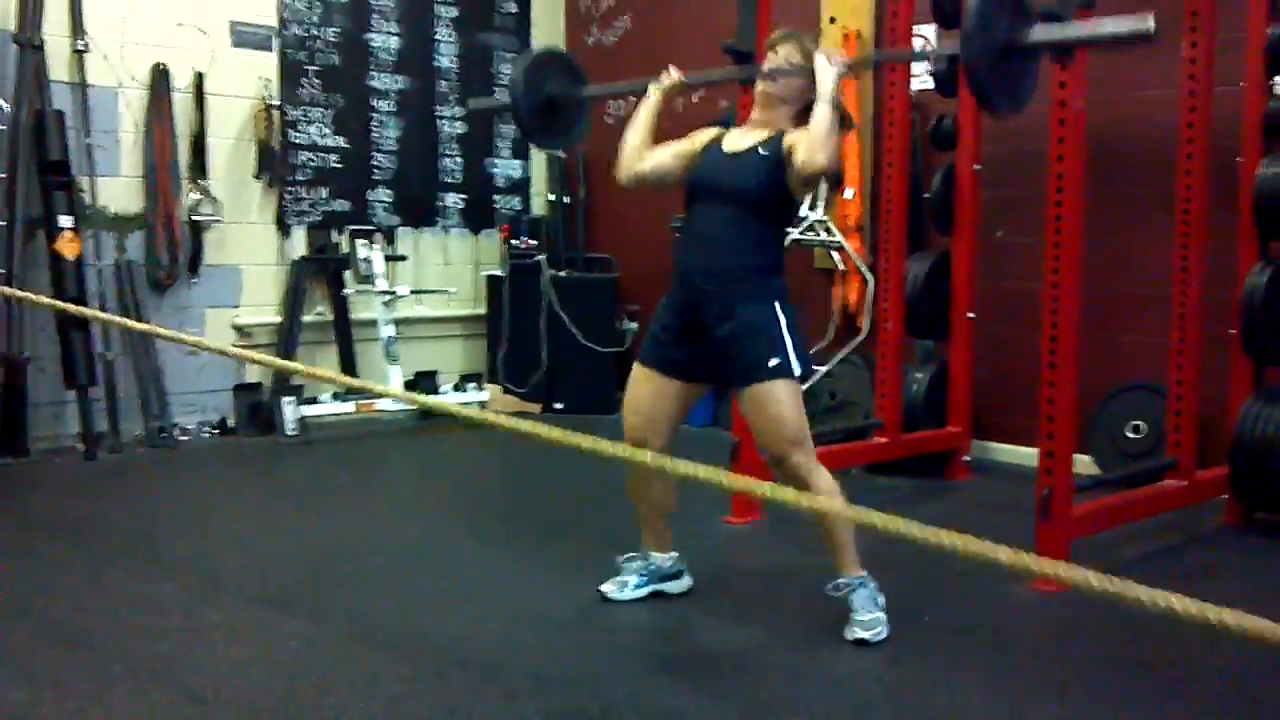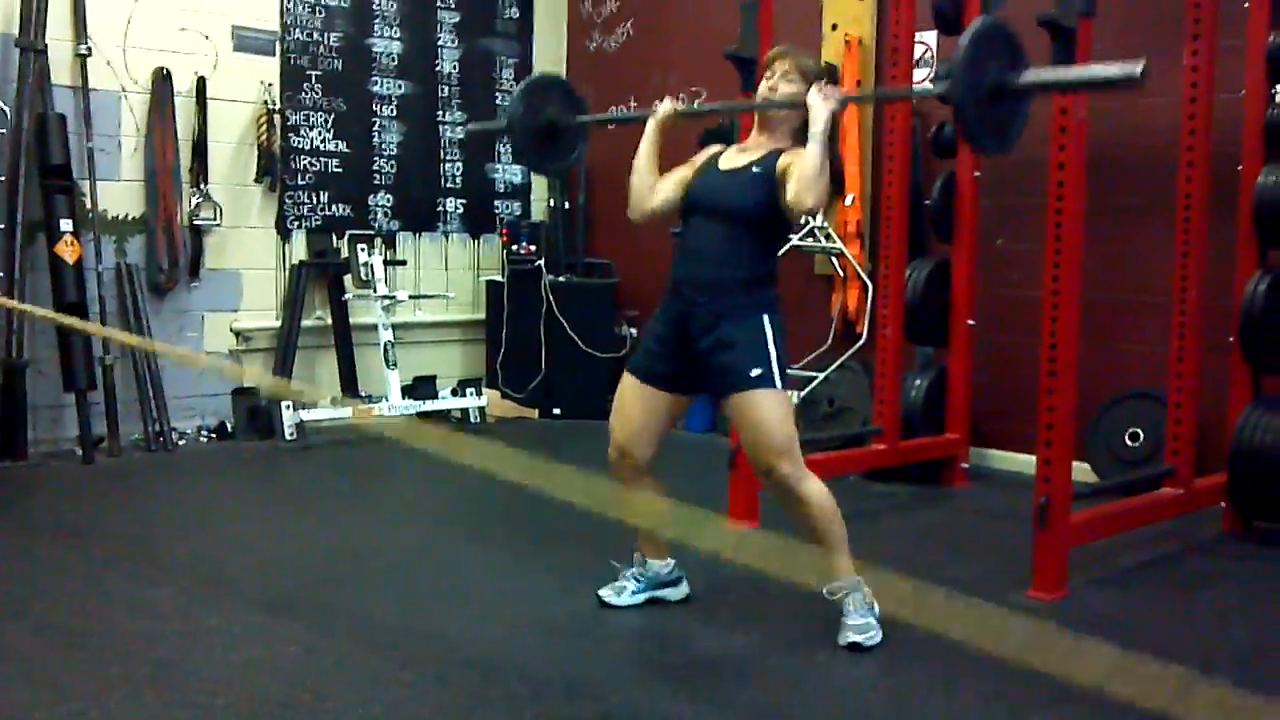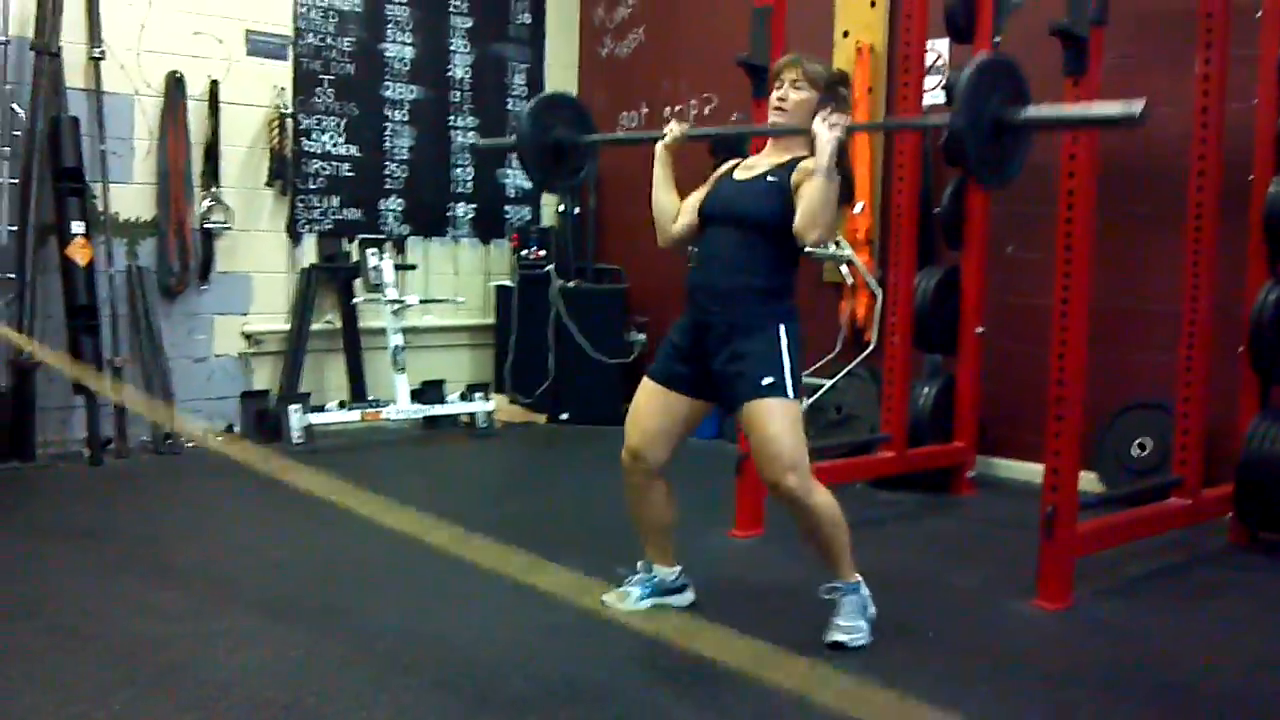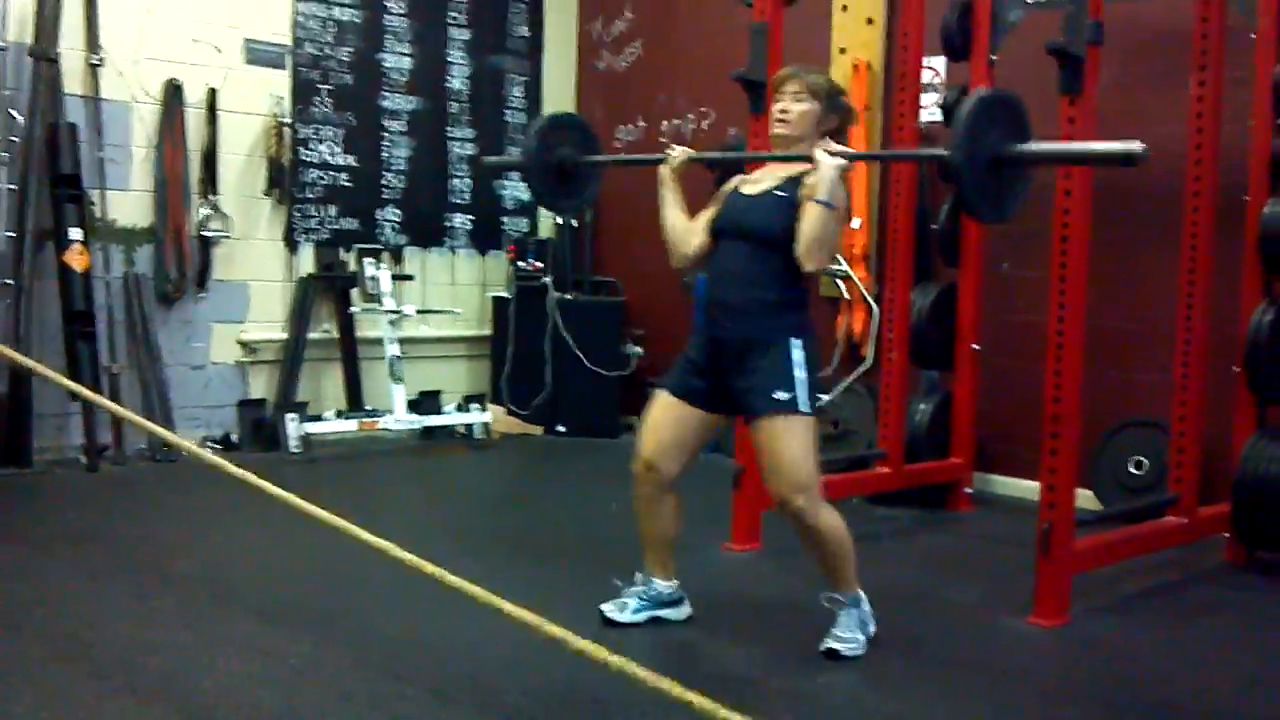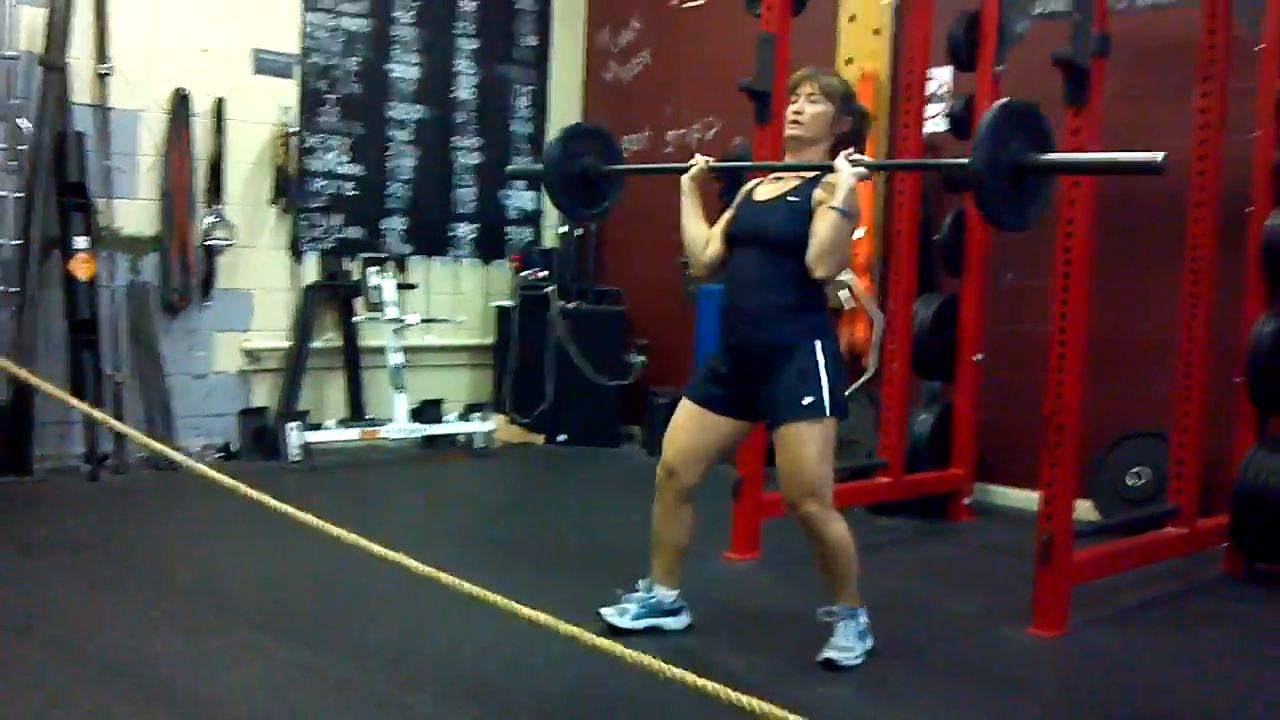
dt=0.1s
person 1, frame 1
left shoulder: (795, 145)
right shoulder: (712, 139)
left elbow: (820, 160)
right elbow: (631, 170)
left wrist: (828, 83)
right wrist: (656, 96)
left hip: (753, 313)
right hip: (684, 309)
left knee: (794, 459)
right knee: (639, 440)
left ankle: (859, 587)
right ankle: (660, 562)
person 1, frame 2
left shoulder: (800, 159)
right shoulder: (713, 156)
left elbow: (807, 203)
right elbow: (643, 205)
left wrist: (816, 126)
right wrist: (652, 131)
left hip: (743, 325)
right hip: (675, 321)
left knee: (782, 467)
right knee: (626, 451)
left ankle: (853, 591)
right ankle: (657, 568)
person 1, frame 3
left shoulder: (812, 173)
right shoulder: (731, 168)
left elbow: (813, 233)
right elbow: (672, 232)
left wrist: (826, 153)
right wrist: (663, 154)
left hip: (759, 334)
right hip: (695, 331)
left knee: (788, 479)
right knee: (639, 456)
left ankle: (850, 590)
right ankle: (663, 575)
person 1, frame 4
left shoulder: (819, 182)
right shoulder: (738, 183)
left elbow: (811, 260)
right elbow: (685, 252)
left wrist: (827, 179)
right wrist: (669, 181)
left hip: (778, 350)
right hip: (712, 348)
left knee: (797, 495)
right knee: (652, 466)
left ankle: (852, 605)
right ankle: (660, 587)
person 1, frame 5
left shoulder: (833, 188)
right shoulder: (755, 188)
left elbow: (823, 267)
right elbow: (704, 258)
left wrist: (845, 189)
right wrist: (691, 188)
left hip: (799, 355)
right hip: (734, 355)
left knee: (809, 502)
right knee: (673, 474)
left ankle: (850, 616)
right ankle: (662, 595)
